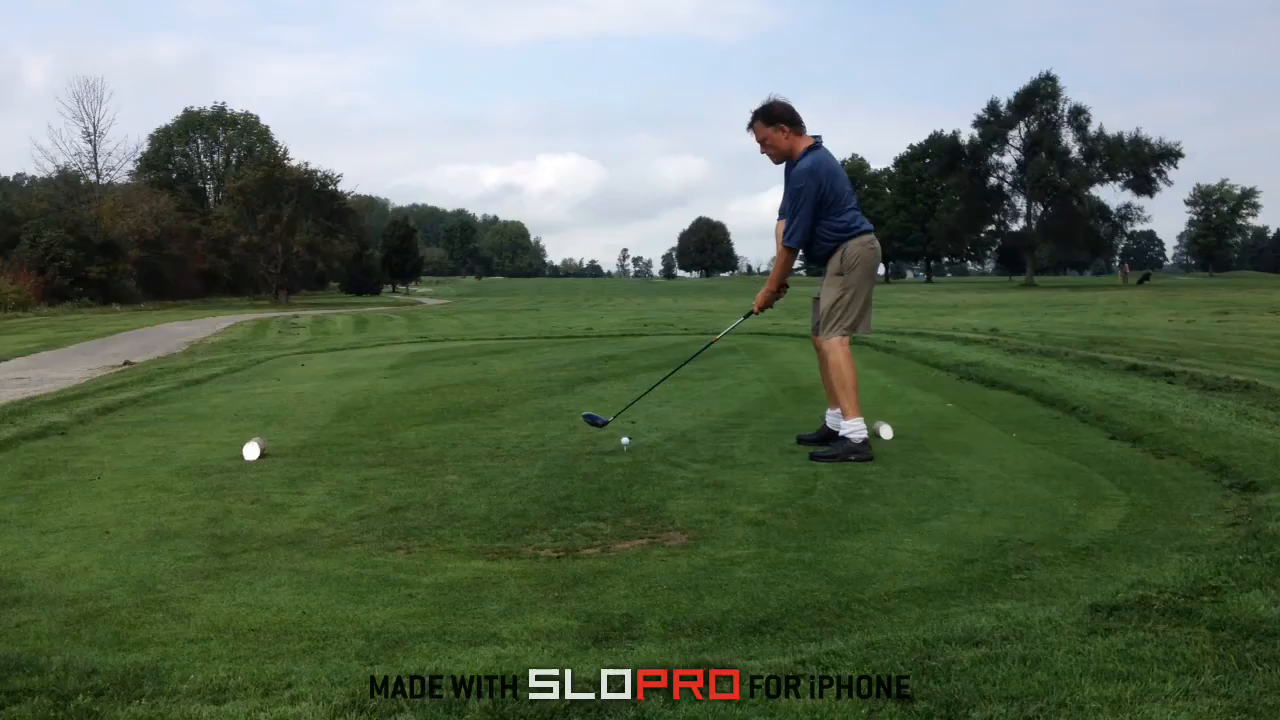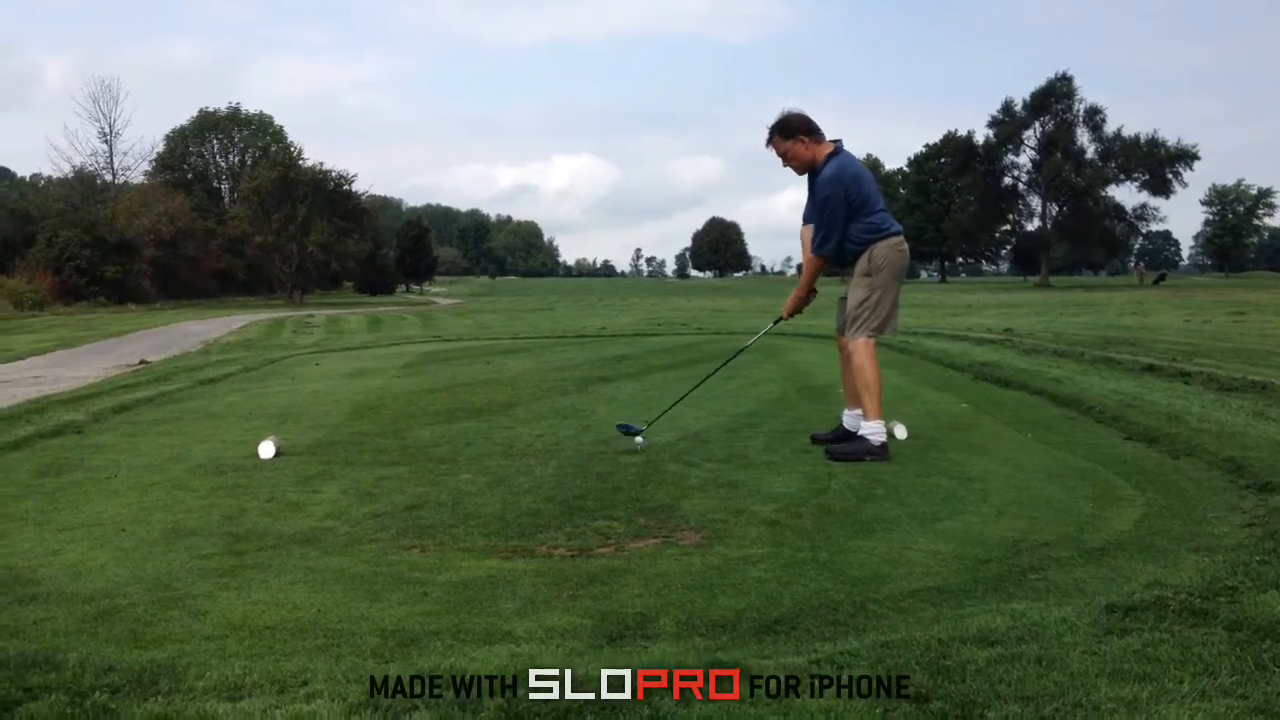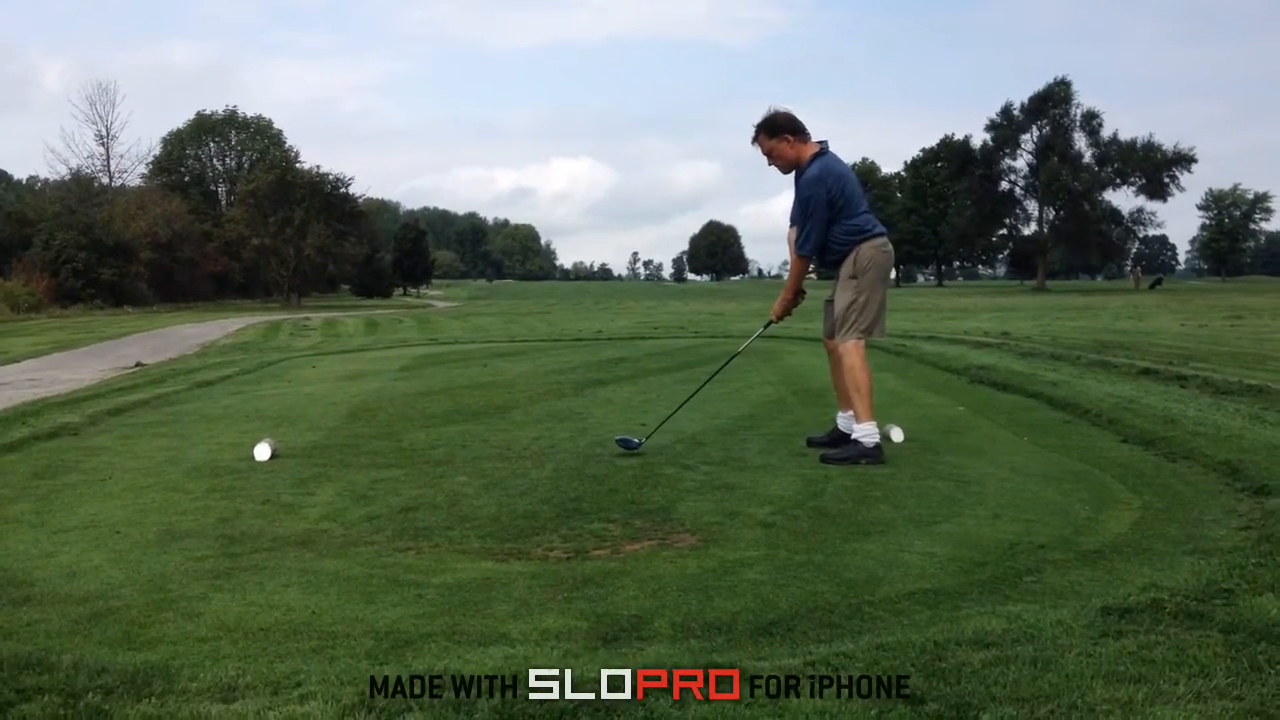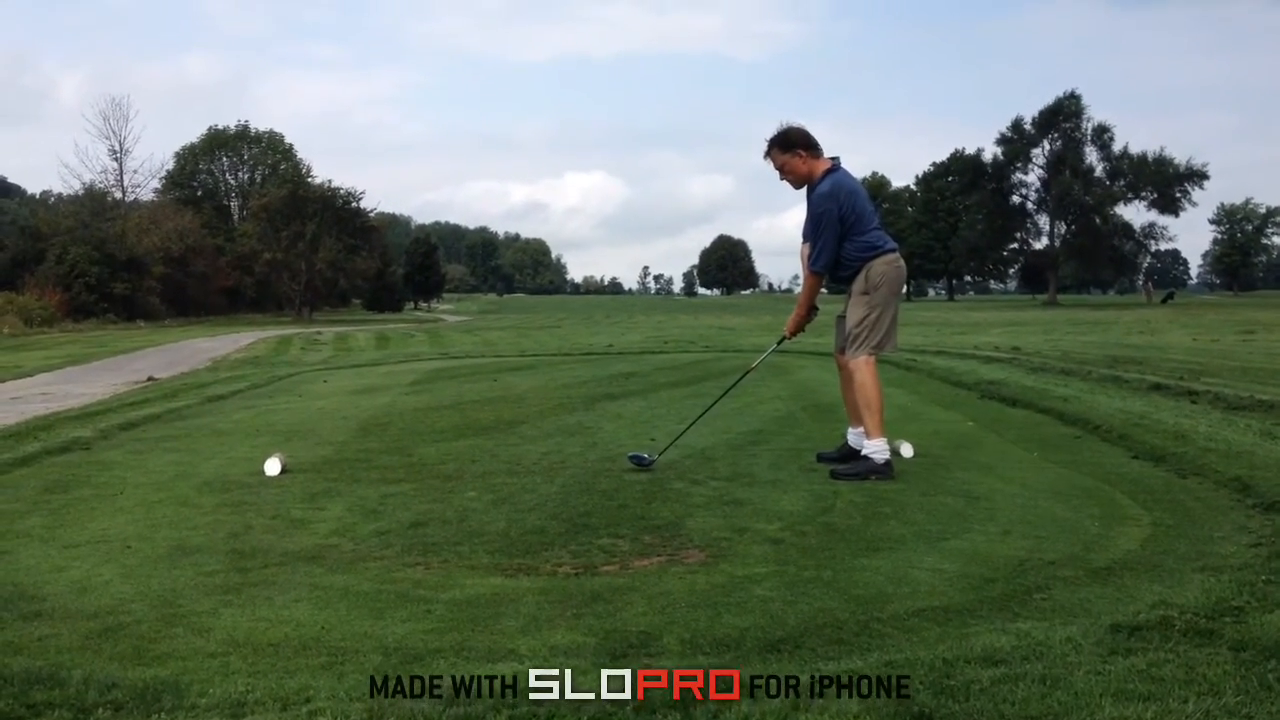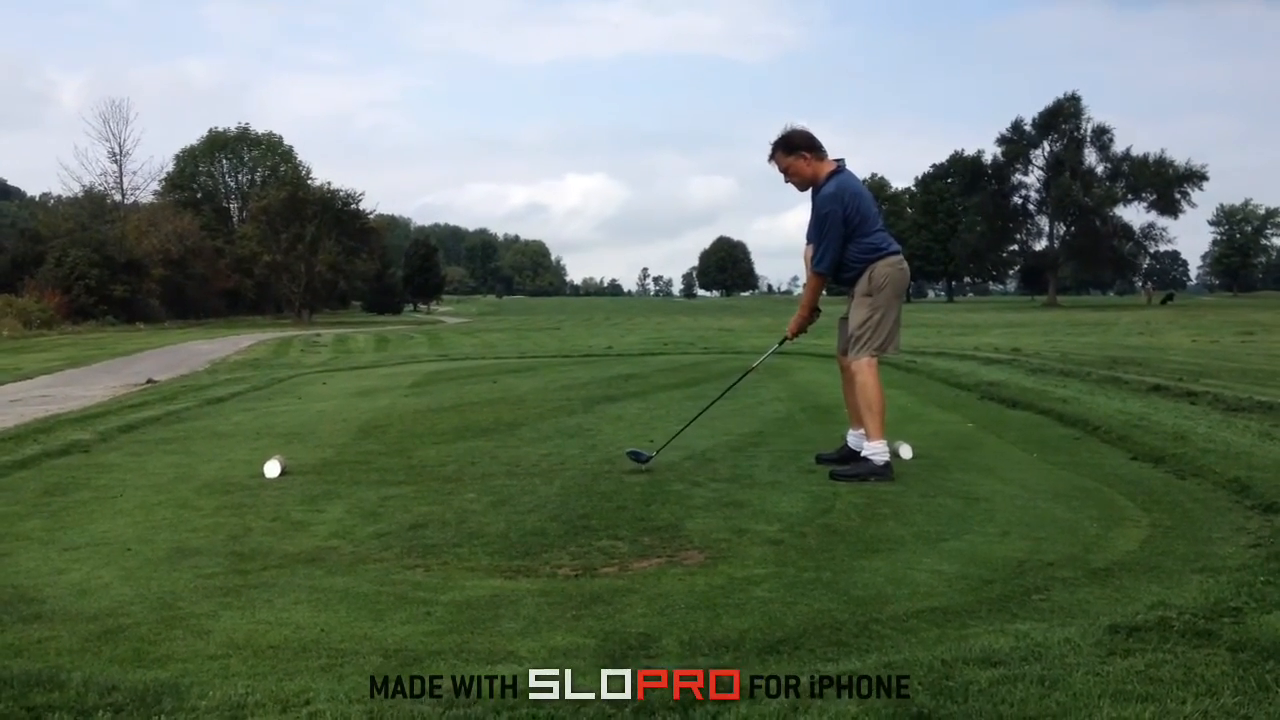
dt=1s
person 1, frame 1
left shoulder: (808, 170)
right shoulder: (802, 161)
left elbow: (793, 239)
right elbow: (785, 221)
left wrist: (770, 287)
right wrist: (781, 276)
left hip: (851, 254)
right hip: (841, 255)
left knee: (834, 339)
right knee: (821, 338)
left ankle: (855, 436)
right ankle: (836, 423)
person 1, frame 2
left shoulder: (833, 177)
right shoulder: (823, 168)
left elbow: (824, 246)
right elbow: (810, 225)
left wrist: (800, 293)
right wrist: (805, 280)
left hip: (879, 255)
right hip: (866, 257)
left knee: (860, 340)
right knee: (846, 339)
left ankle: (873, 437)
right ankle: (853, 423)
person 1, frame 3
left shoulder: (816, 177)
right shoulder: (814, 166)
left elbow: (807, 246)
right elbow: (797, 229)
left wrist: (788, 295)
right wrist: (795, 285)
left hip: (864, 256)
right hip: (854, 258)
left knee: (849, 342)
right knee: (833, 341)
left ankle: (867, 439)
right ankle: (847, 426)
person 1, frame 4
left shoulder: (827, 193)
right shoulder: (827, 181)
left elbow: (820, 263)
right elbow: (810, 245)
left wrist: (801, 311)
right wrist: (807, 300)
left hip: (876, 272)
right hip: (866, 273)
left knee: (860, 357)
right knee: (844, 356)
left ankle: (877, 455)
right ankle: (857, 442)
person 1, frame 5
left shoulder: (831, 195)
right shoulder: (831, 183)
left elbow: (823, 264)
right elbow: (813, 247)
left wrist: (803, 313)
right wrist: (810, 301)
left hip: (879, 274)
right hip: (869, 275)
left knee: (862, 359)
right knee: (847, 358)
left ankle: (877, 457)
right ankle: (857, 443)
